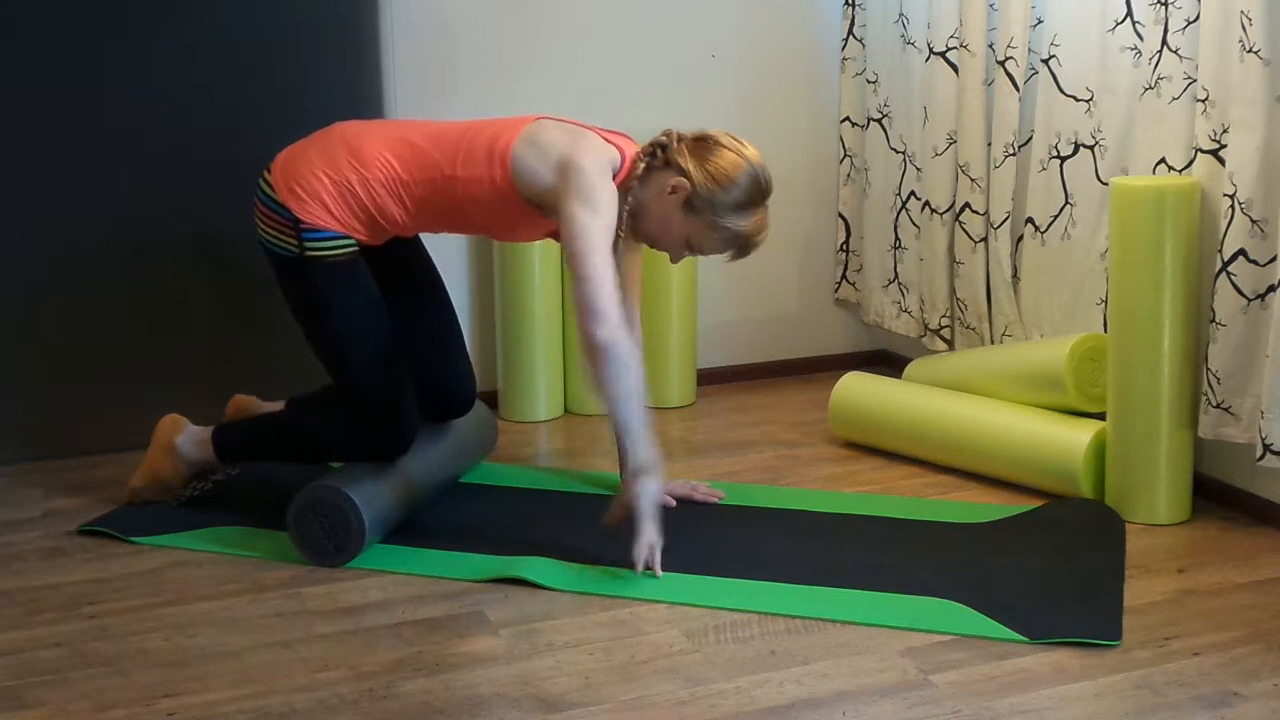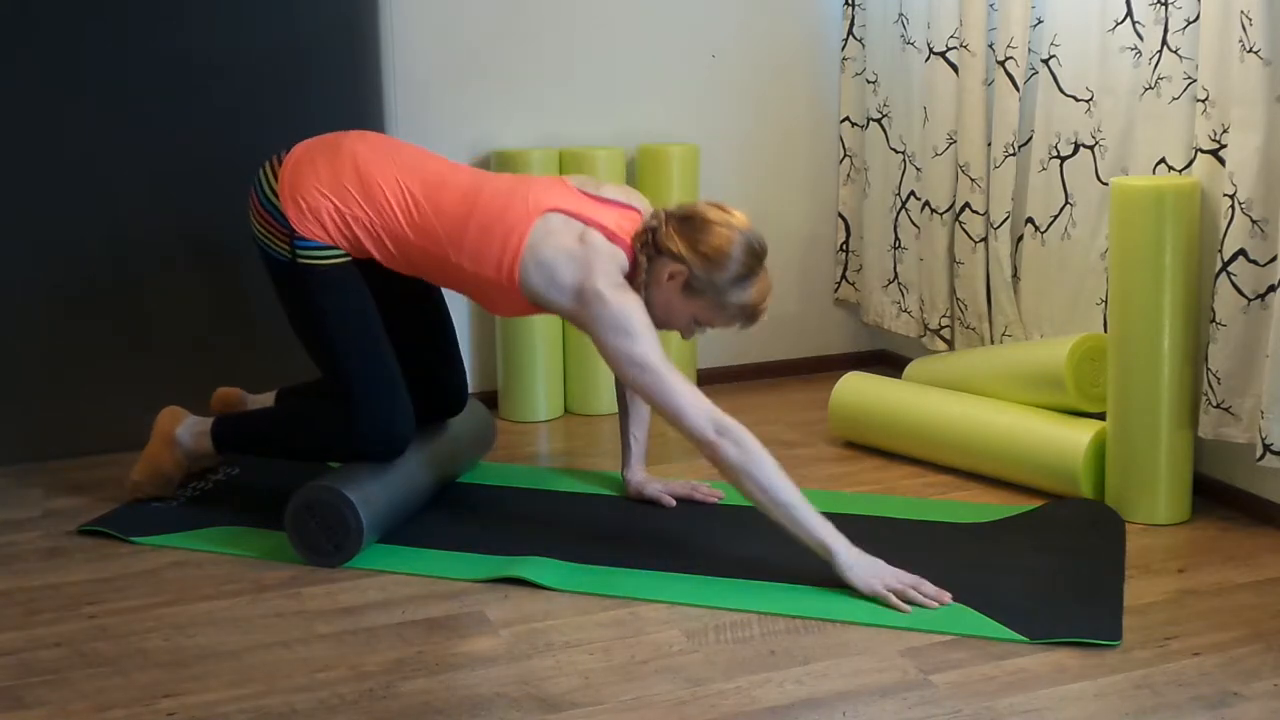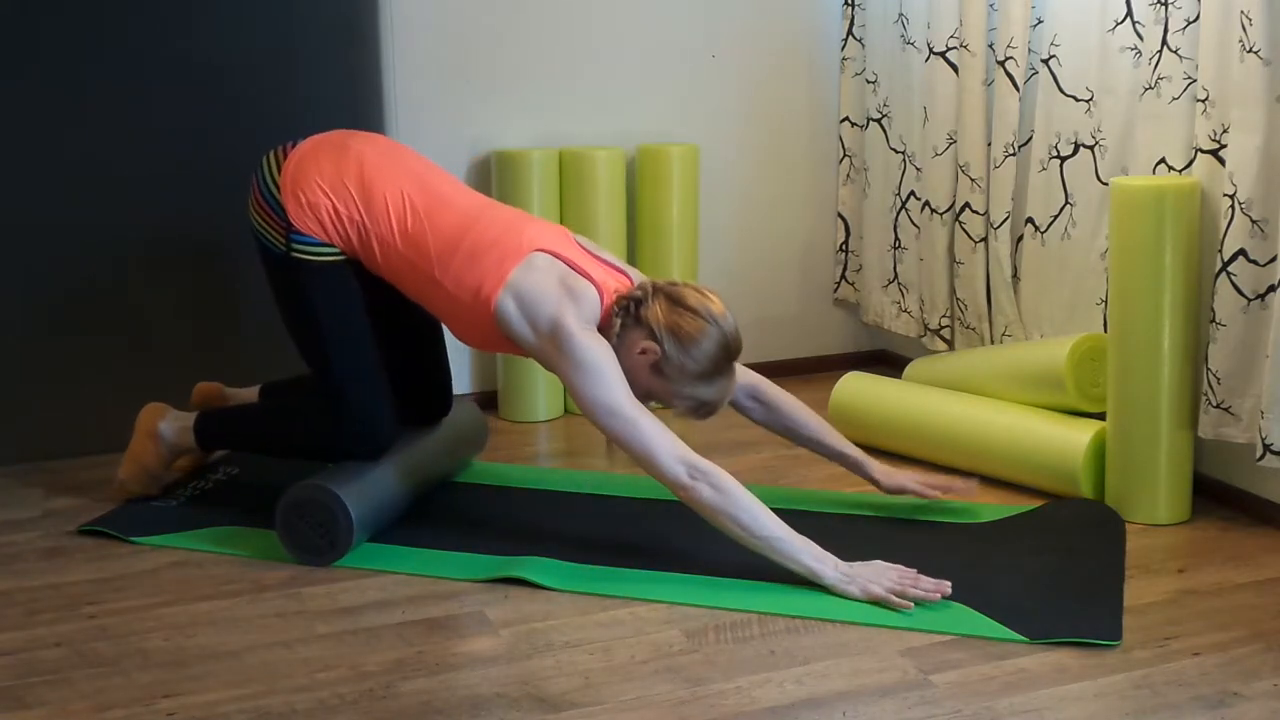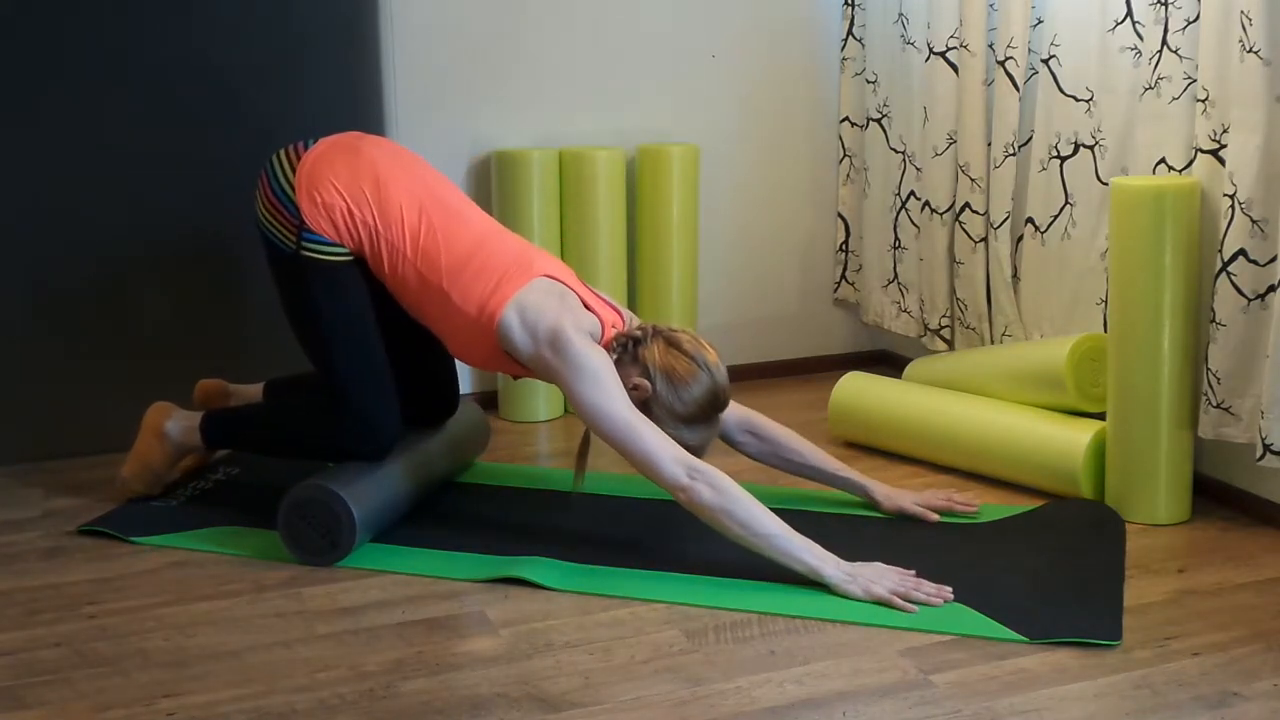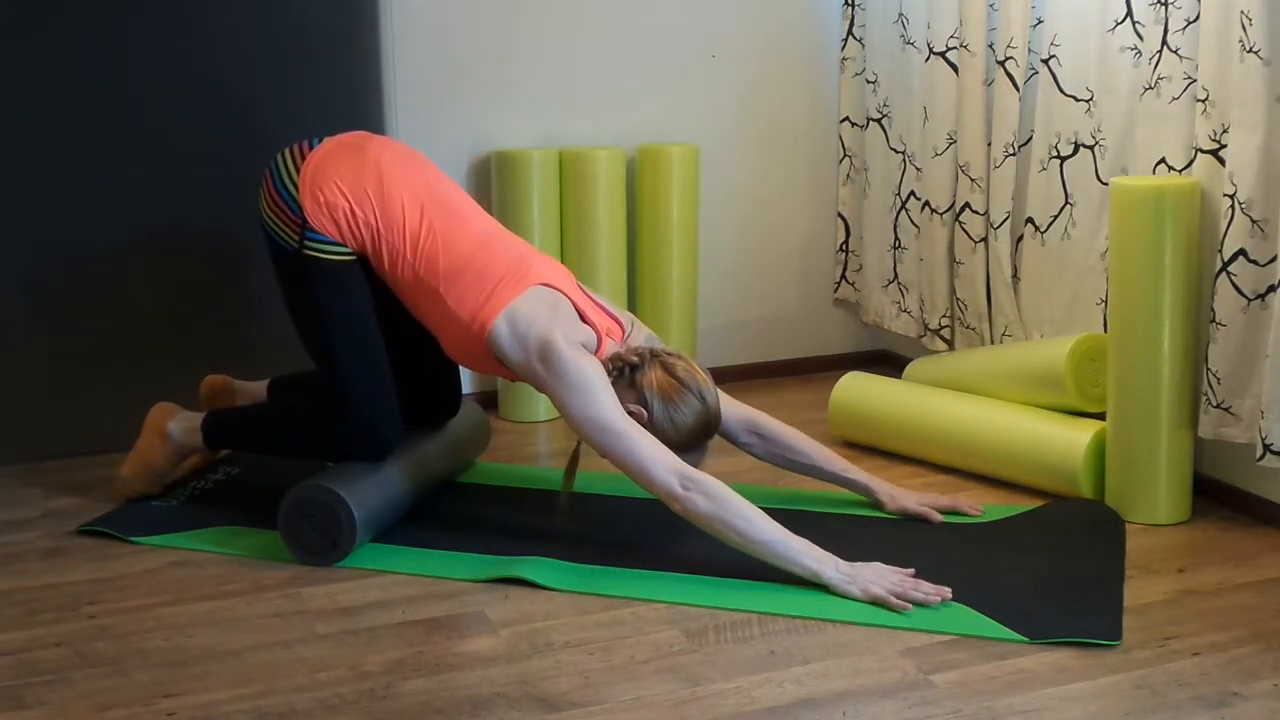
dt=0.7s
person 1, frame 1
left shoulder: (633, 180)
right shoulder: (591, 178)
left elbow: (621, 329)
right elbow: (605, 338)
left wrist: (636, 470)
right wrist: (644, 472)
left hip: (367, 206)
right hip: (312, 198)
left knee: (450, 399)
right knee: (386, 431)
left ankle: (263, 415)
right ankle: (193, 444)
person 1, frame 2
left shoulder: (636, 216)
right shoulder: (600, 283)
left elbow: (634, 366)
right elbow: (716, 433)
left wrist: (635, 472)
right wrist: (846, 557)
left hip: (359, 176)
right hip: (306, 204)
left knee: (439, 403)
right knee: (382, 430)
left ankle: (253, 405)
right ankle: (195, 435)
person 1, frame 3
left shoulder: (630, 295)
right shoulder: (571, 329)
left elbow: (745, 384)
right elbow: (690, 477)
left wrist: (872, 467)
right wrist: (837, 573)
left hip: (359, 176)
right hip: (306, 199)
left knee: (420, 405)
right knee: (361, 430)
left ankle: (234, 401)
right ankle: (182, 430)
person 1, frame 4
left shoulder: (619, 335)
right shoulder: (573, 348)
left elbow: (740, 422)
right elbow: (691, 480)
left wrist: (876, 489)
right wrist: (841, 574)
left hip: (365, 179)
right hip: (313, 198)
left knee: (427, 407)
right knee: (368, 429)
left ankle: (239, 397)
right ankle: (188, 428)
person 1, frame 5
left shoulder: (621, 337)
right shoulder: (564, 357)
left elbow: (744, 421)
right elbow: (685, 488)
left wrist: (881, 488)
right wrist: (840, 574)
left hip: (368, 176)
right hip: (319, 198)
left knee: (428, 407)
right knee: (368, 430)
left ankle: (245, 395)
right ankle: (190, 428)
